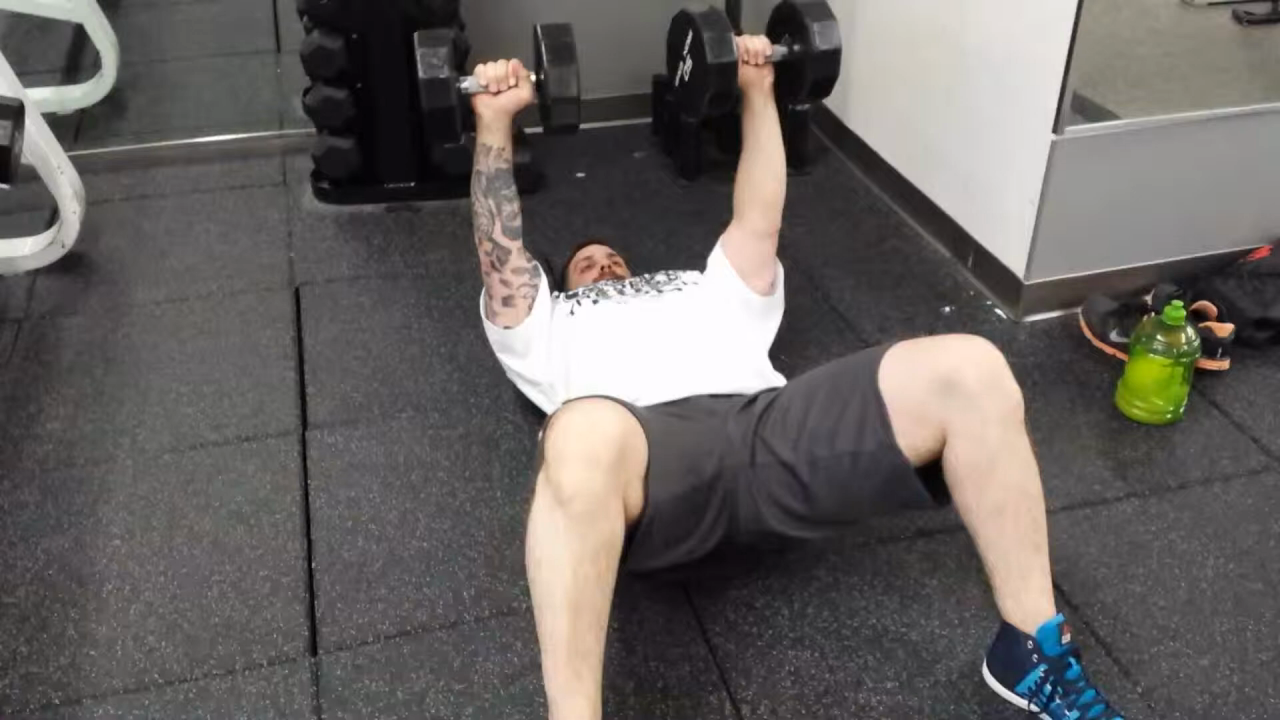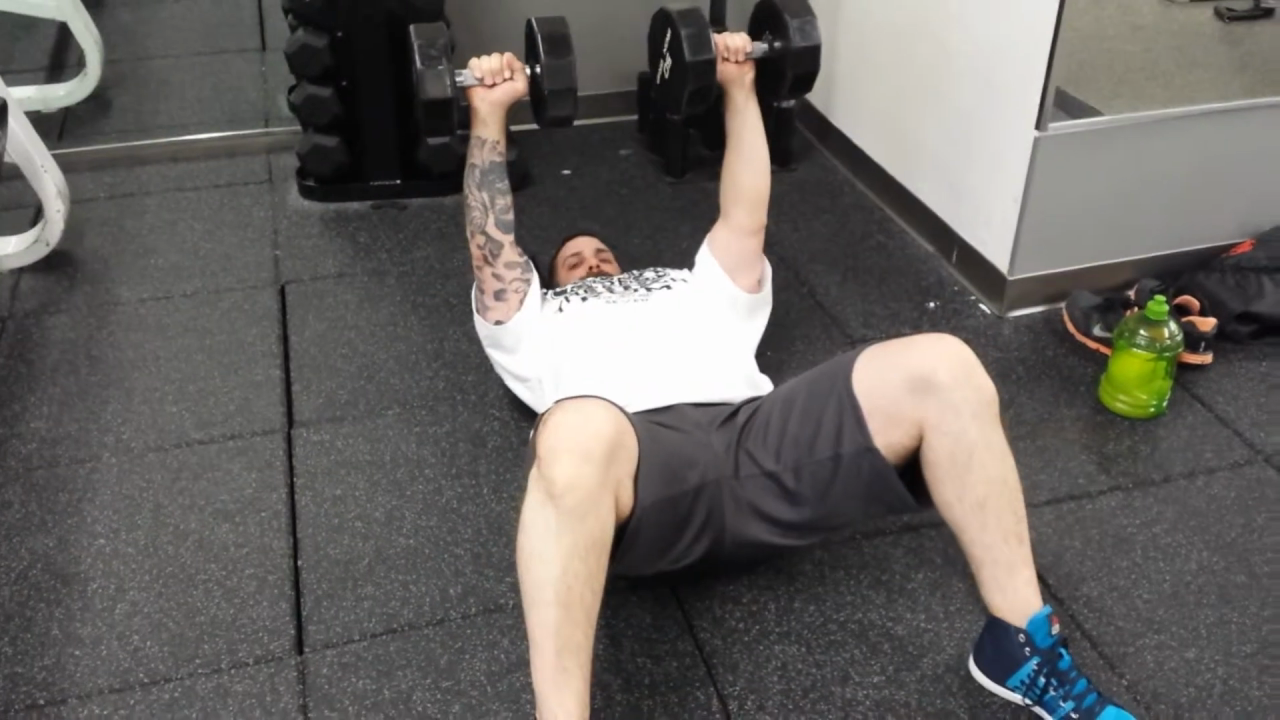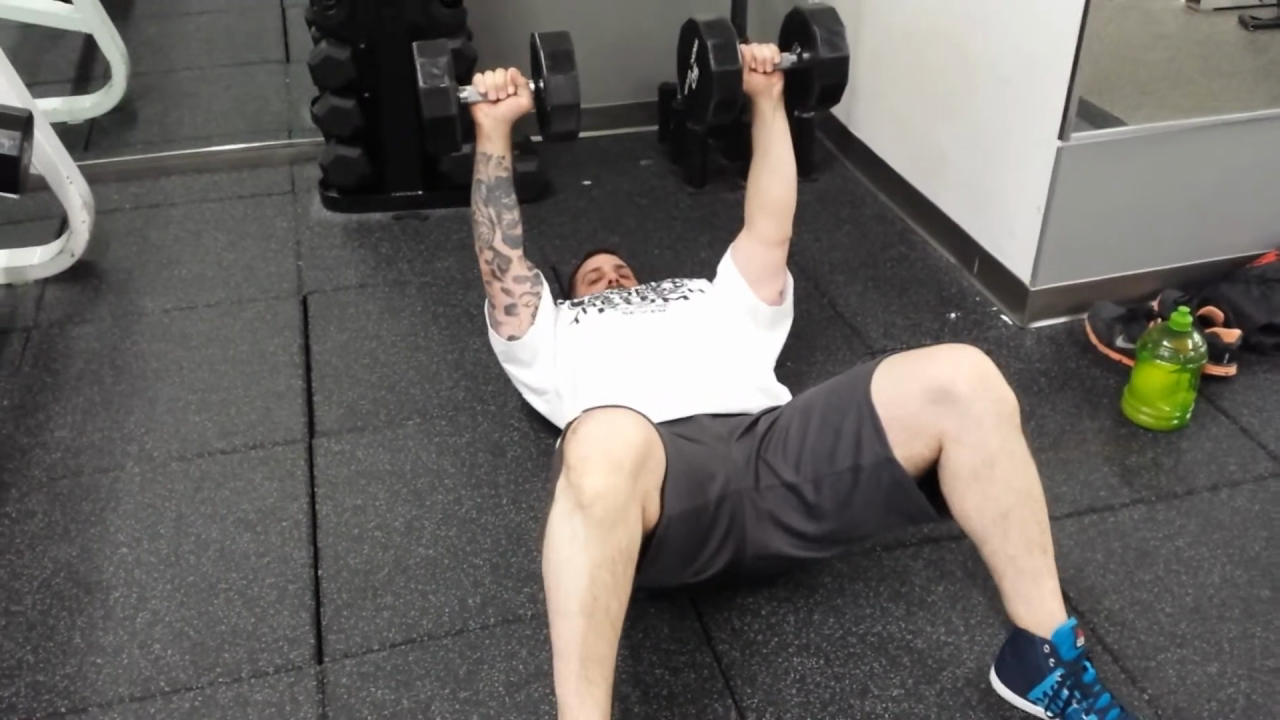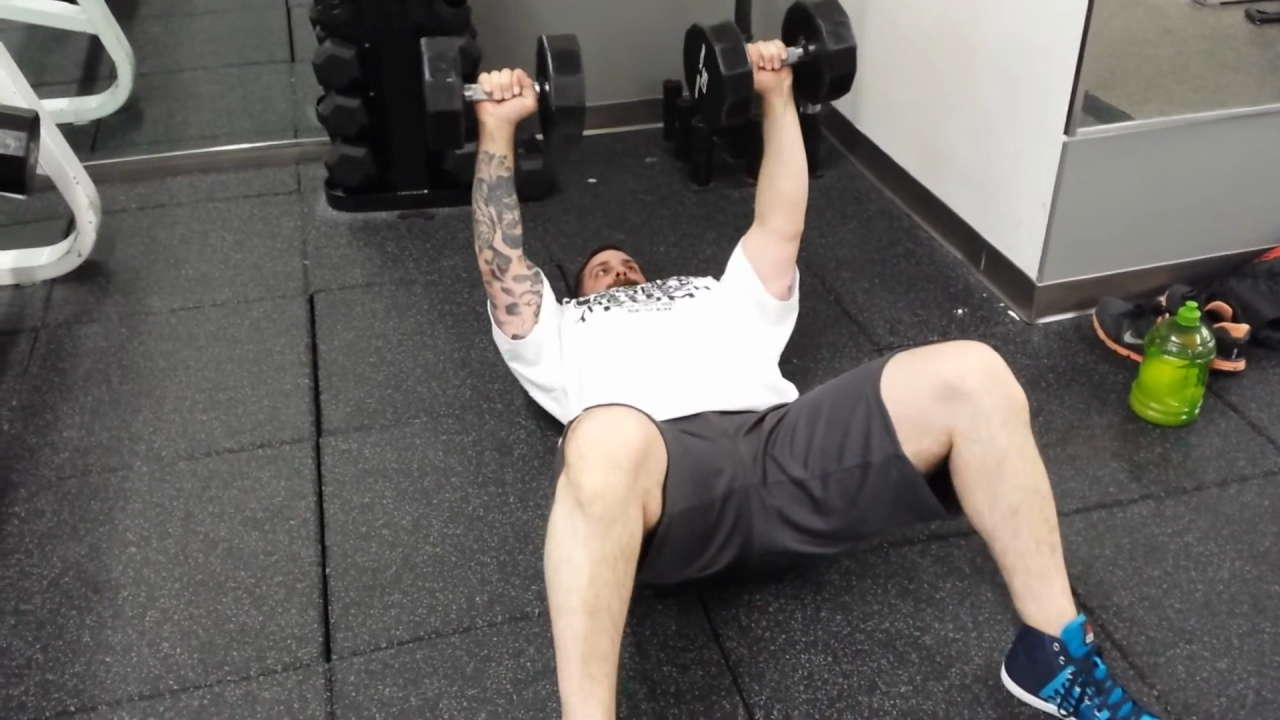
dt=0.7s
person 1, frame 1
left shoulder: (708, 295)
right shoulder: (549, 325)
left elbow: (759, 223)
right elbow: (501, 253)
left wrist: (757, 92)
right wrist: (494, 120)
left hip: (771, 429)
right hip: (648, 449)
left knee: (969, 371)
right knee: (584, 439)
left ankle: (1034, 648)
person 1, frame 2
left shoulder: (694, 292)
right shoulder: (539, 321)
left elbow: (744, 220)
right elbow: (492, 248)
left wrist: (739, 88)
right wrist: (488, 113)
left hip: (755, 437)
right hip: (637, 455)
left knee: (942, 368)
right knee: (577, 434)
left ankle: (1021, 640)
person 1, frame 3
left shoulder: (713, 301)
right shoulder: (557, 332)
left elbow: (769, 232)
right elbow: (501, 264)
left wrist: (766, 101)
right wrist: (493, 129)
left hip: (775, 449)
right hip: (654, 472)
left knee: (961, 379)
right knee: (606, 445)
left ankle: (1043, 652)
person 1, frame 4
left shoulder: (720, 298)
right shoulder: (562, 329)
left elbow: (780, 227)
right elbow: (500, 262)
left wrist: (777, 98)
right wrist: (496, 128)
left hip: (783, 443)
right hip: (662, 466)
left knee: (971, 376)
right knee: (608, 442)
left ankle: (1055, 647)
